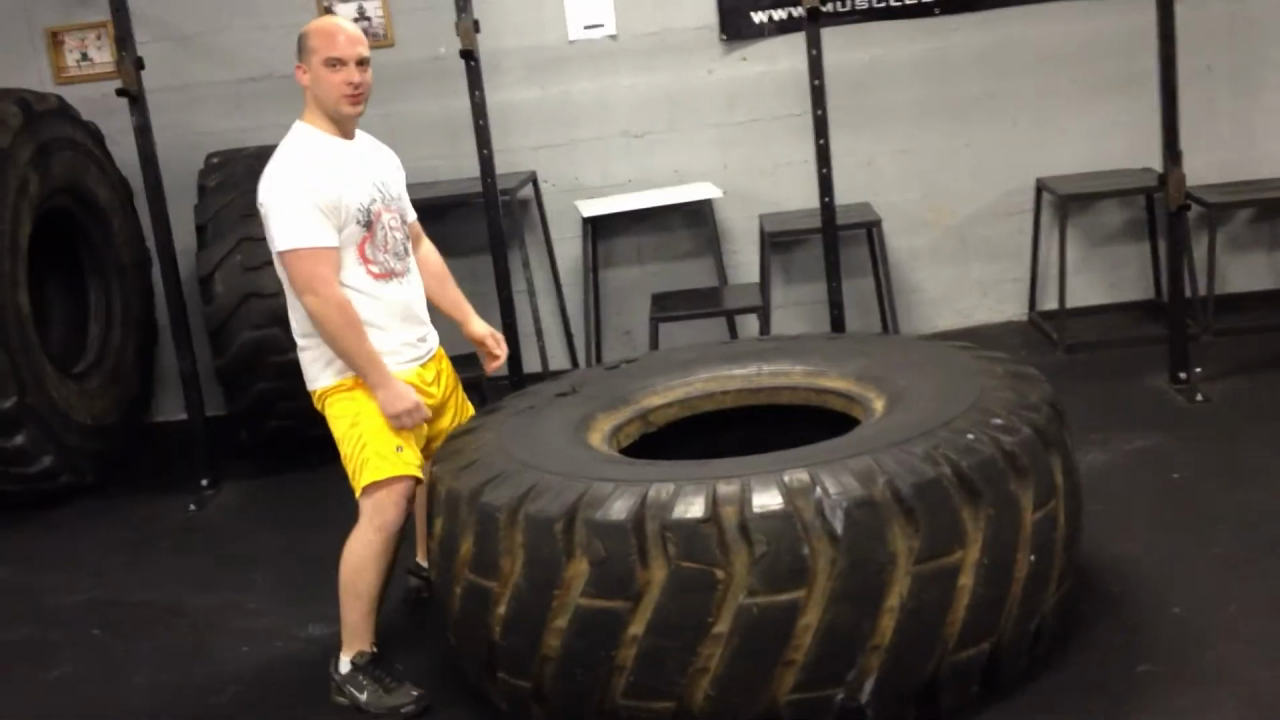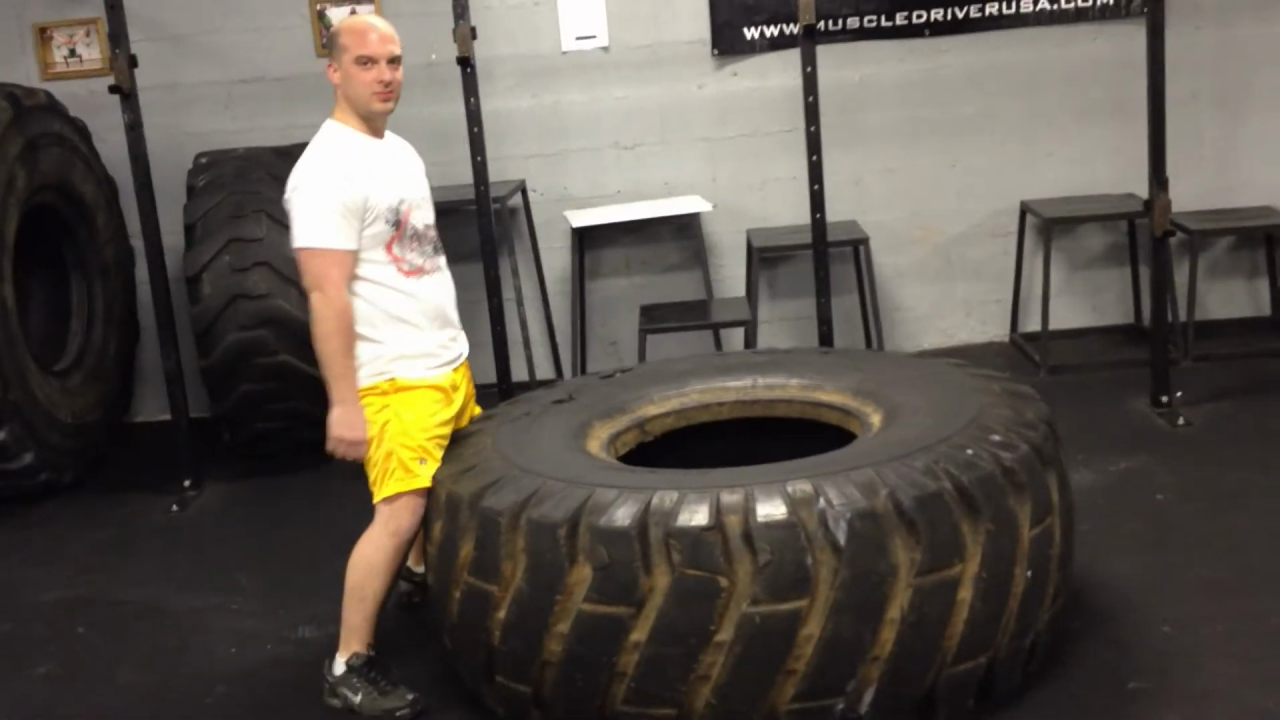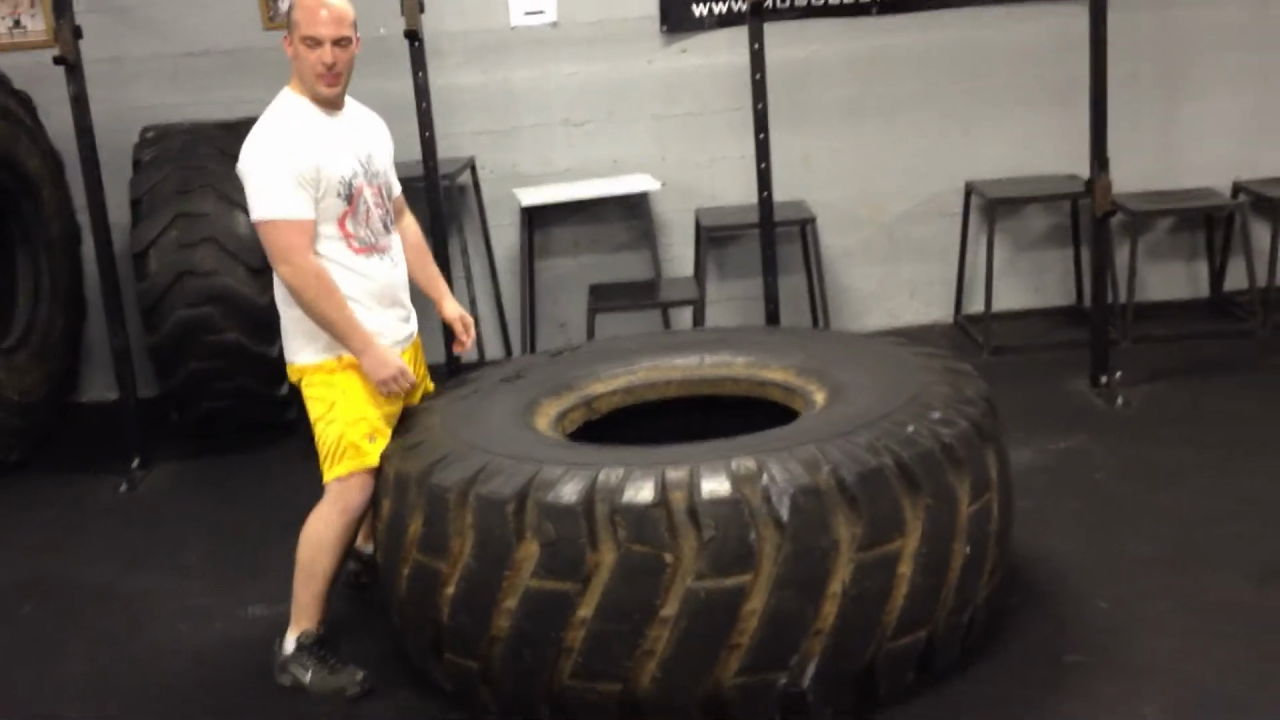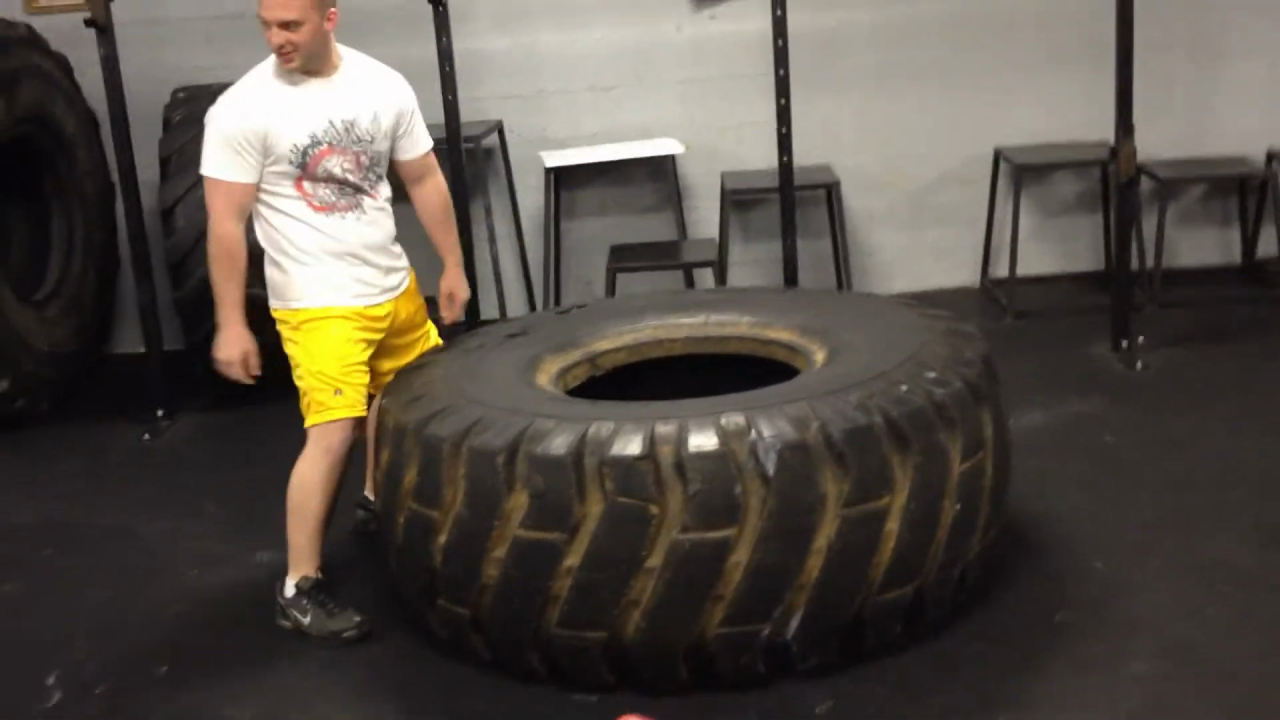
dt=0.5s
person 1, frame 1
left shoulder: (378, 153)
right shoulder: (296, 173)
left elbow: (417, 246)
right elbow: (319, 296)
left wrist: (470, 322)
right wrist: (381, 383)
left hip: (424, 353)
right hip: (358, 373)
right knee: (386, 507)
left ankle: (432, 566)
person 1, frame 2
left shoulder: (400, 152)
right shoulder: (328, 171)
right elbow: (327, 296)
right wrist: (344, 402)
left hip: (447, 357)
right hip: (396, 376)
right knee: (401, 511)
left ankle: (422, 571)
person 1, frame 3
left shoulder: (366, 124)
right shoulder: (278, 142)
right elbow: (295, 264)
left wrist: (444, 298)
right wrist: (364, 350)
left hip: (400, 334)
right hip: (339, 352)
right knee: (350, 488)
left ankle: (370, 551)
right ankle: (299, 645)
person 1, frame 4
left shoulder: (384, 86)
right shoulder: (243, 107)
left elbow: (424, 180)
right elbow: (225, 222)
left wrist: (452, 266)
right wrist: (231, 324)
left hip: (394, 284)
right hip: (320, 303)
right knee: (332, 436)
left ankle: (379, 498)
right ankle: (299, 589)
